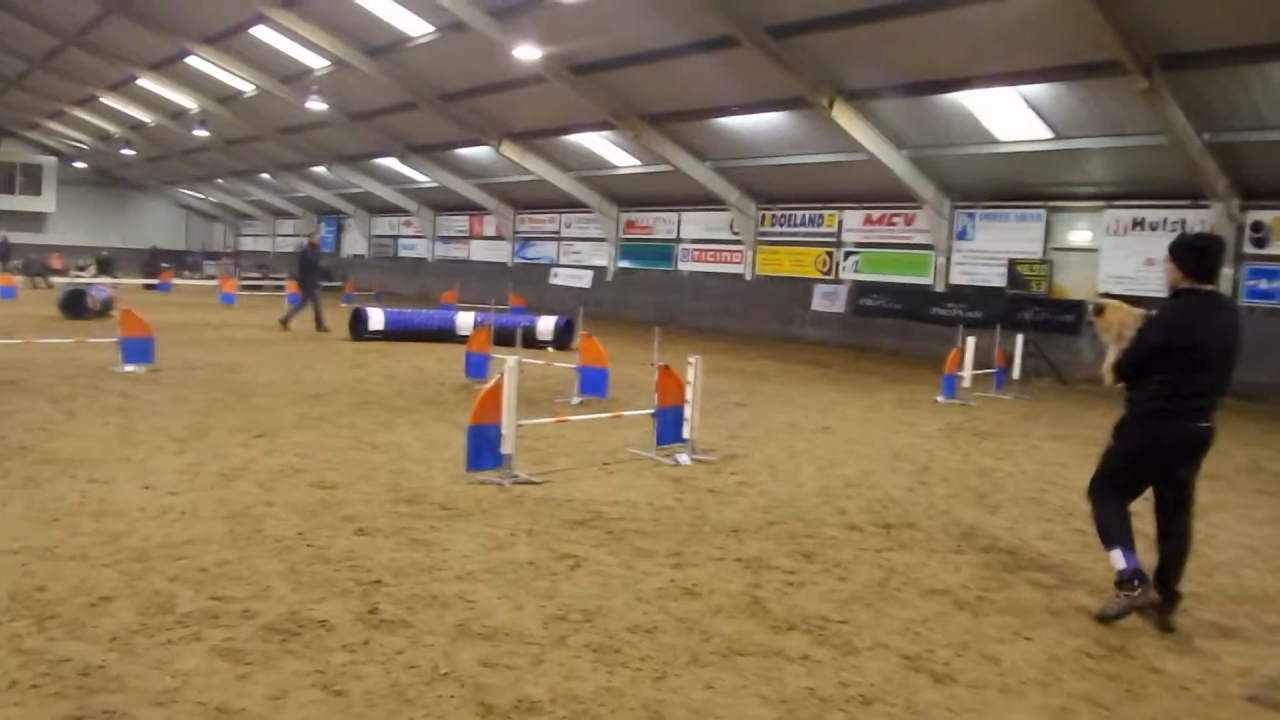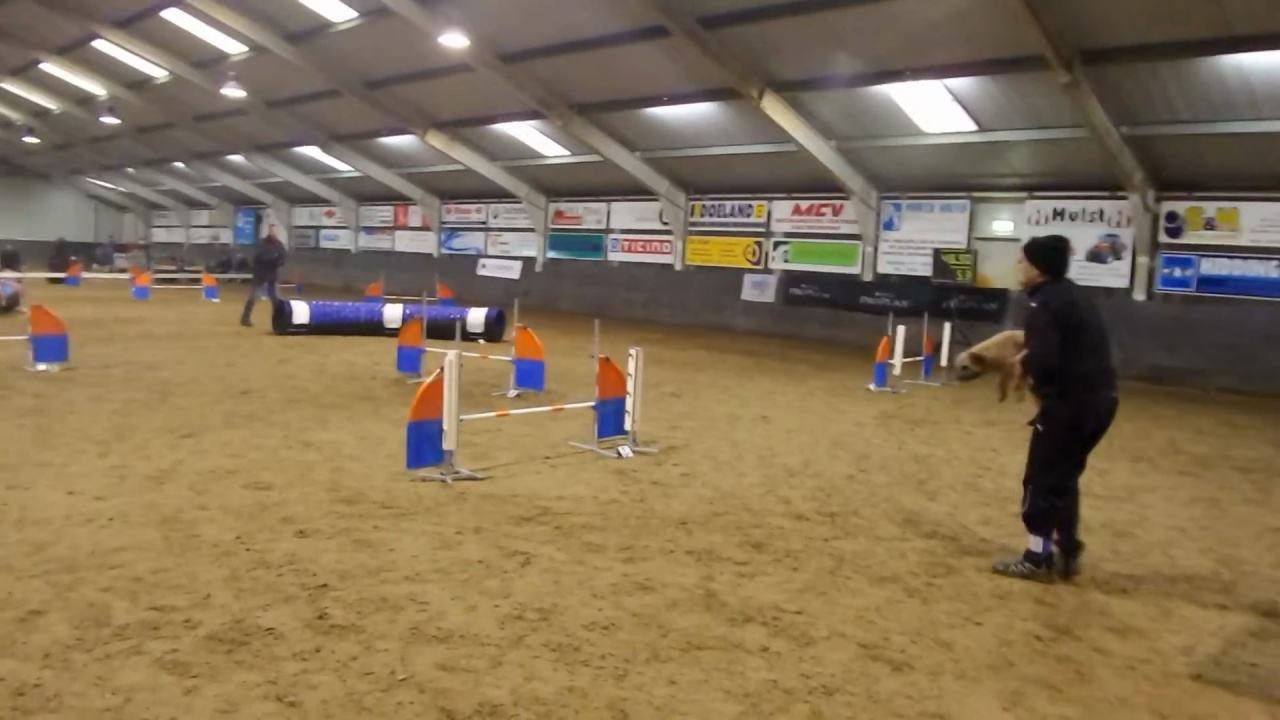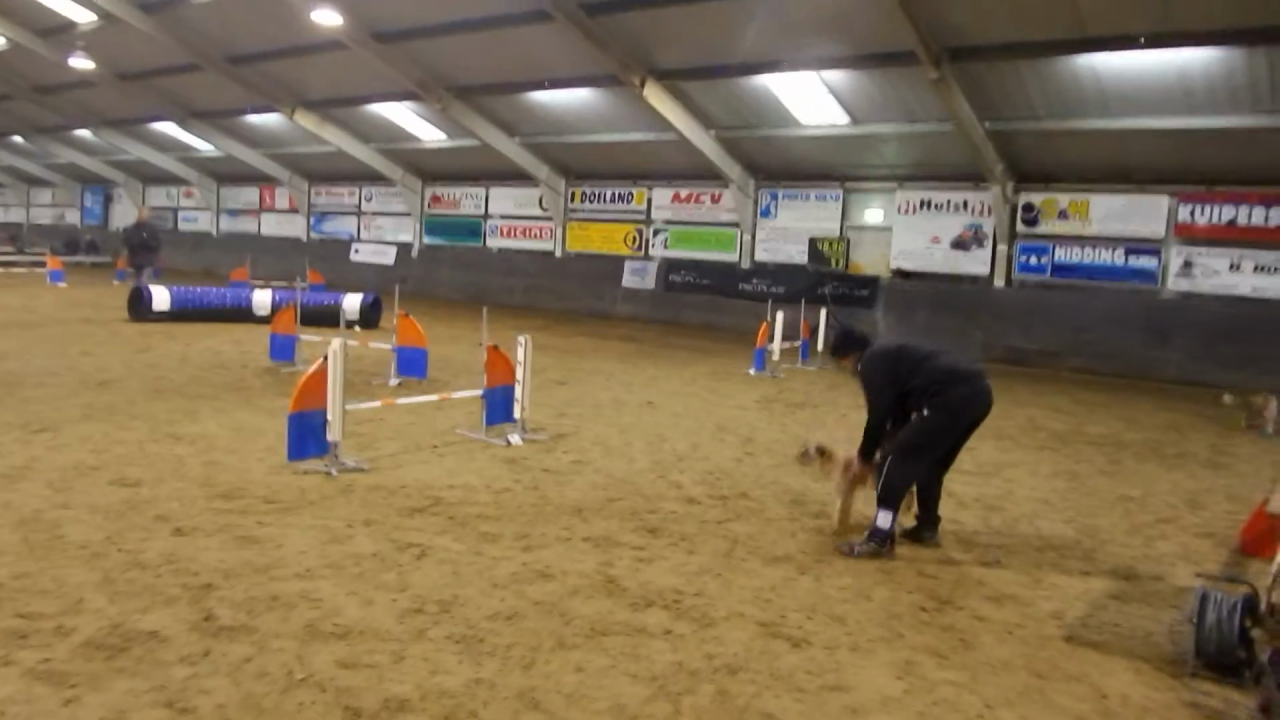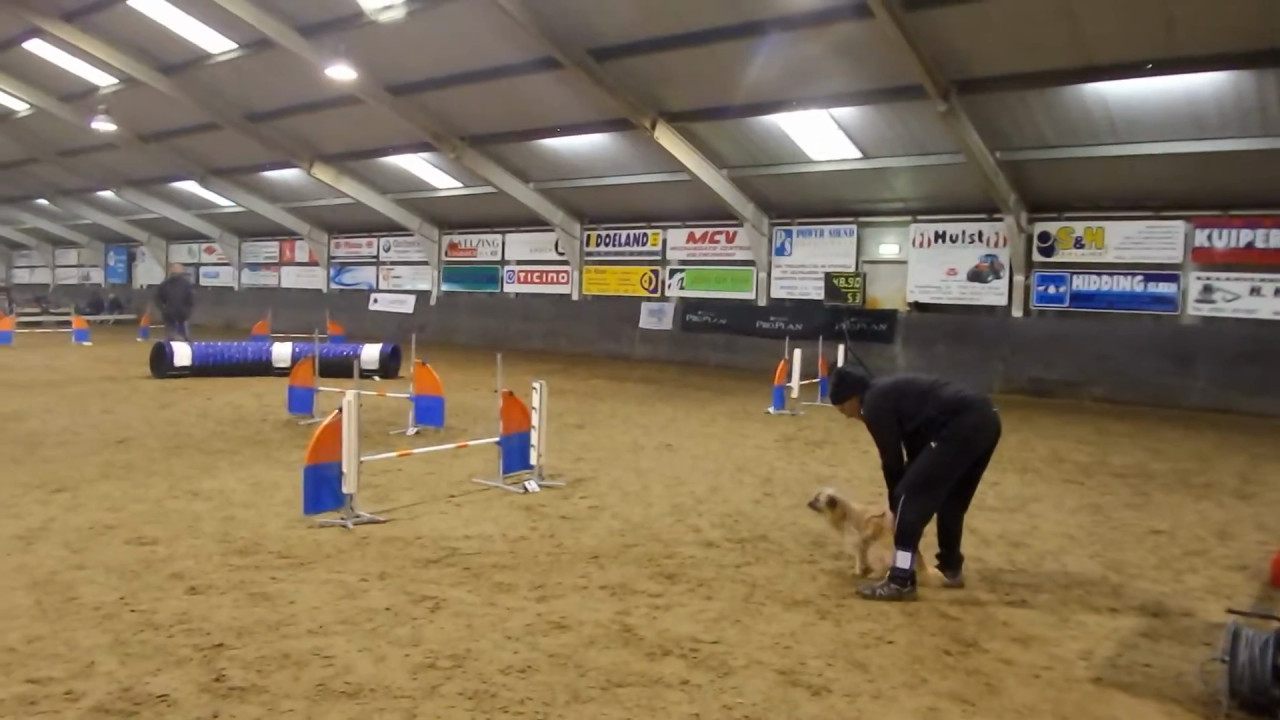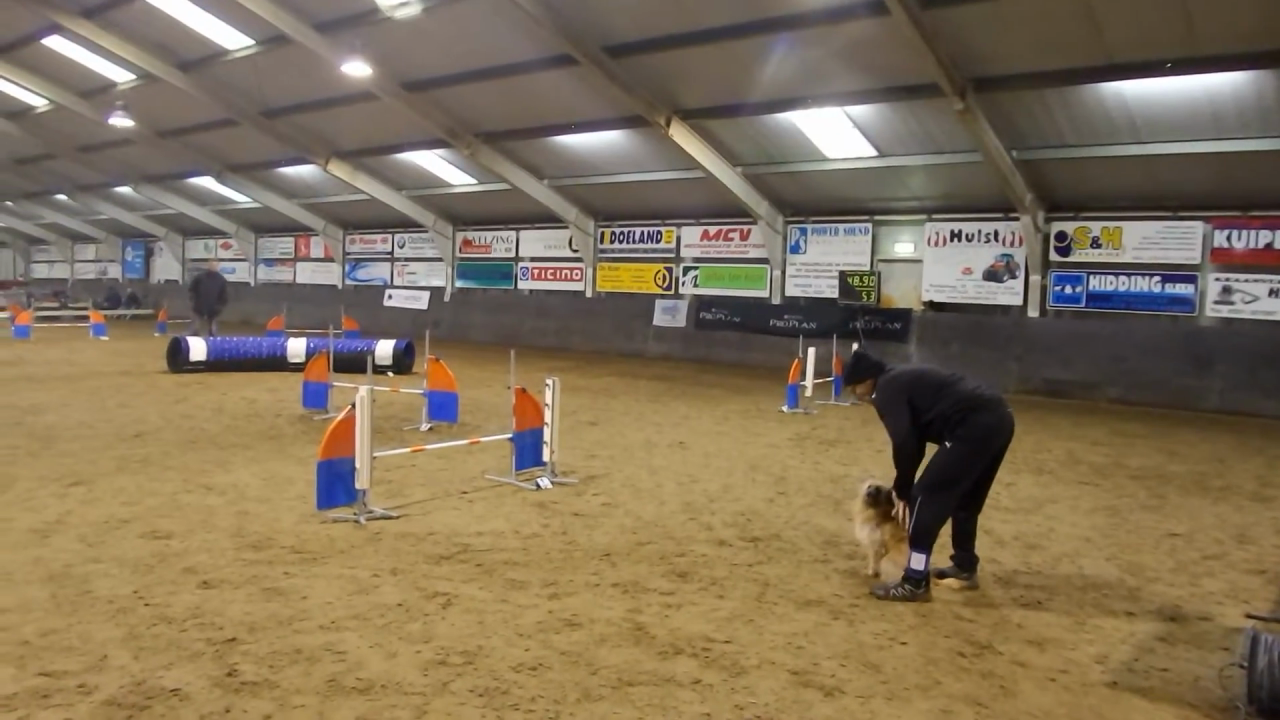
dt=0.7s
person 1, frame 1
left shoulder: (1169, 315)
right shoulder: (1228, 314)
left elbow: (1125, 369)
left wrist: (1121, 364)
left hip: (1151, 425)
right hip: (1197, 428)
left knee: (1106, 493)
right knee: (1176, 513)
left ankle: (1132, 582)
right ankle: (1163, 601)
person 1, frame 2
left shoulder: (1044, 304)
right shoulder: (1074, 296)
left elbow: (1044, 360)
left wrist: (1026, 363)
right wrist: (1033, 357)
left hip: (1069, 403)
right hip: (1101, 399)
left knee: (1041, 479)
right knee: (1065, 475)
left ankle: (1038, 558)
right ankle: (1068, 551)
person 1, frame 3
left shoulder: (871, 363)
right shoulder: (888, 356)
left elbow: (879, 416)
right elbow: (900, 413)
left wrist: (863, 457)
right wrist: (885, 448)
left hip: (953, 398)
right hip: (977, 391)
left knee: (896, 460)
right knee: (931, 462)
left ankle: (880, 540)
right ankle: (927, 527)
person 1, frame 4
left shoulder: (875, 404)
right shoulder: (890, 391)
left elbow: (892, 460)
right elbow: (916, 448)
left wrist: (897, 505)
left hip: (961, 428)
right hip: (986, 419)
left knee: (911, 498)
right knee: (952, 499)
left ankle: (901, 582)
right ankle: (950, 568)
person 1, frame 5
left shoulder: (886, 390)
right shoulder: (902, 380)
left elbow: (904, 445)
right elbow: (915, 442)
left wrist: (903, 494)
right wrist: (903, 491)
left hip: (975, 426)
right hip: (999, 419)
left knee: (927, 497)
right knee: (965, 499)
left ankle: (915, 582)
right ankle: (965, 568)
